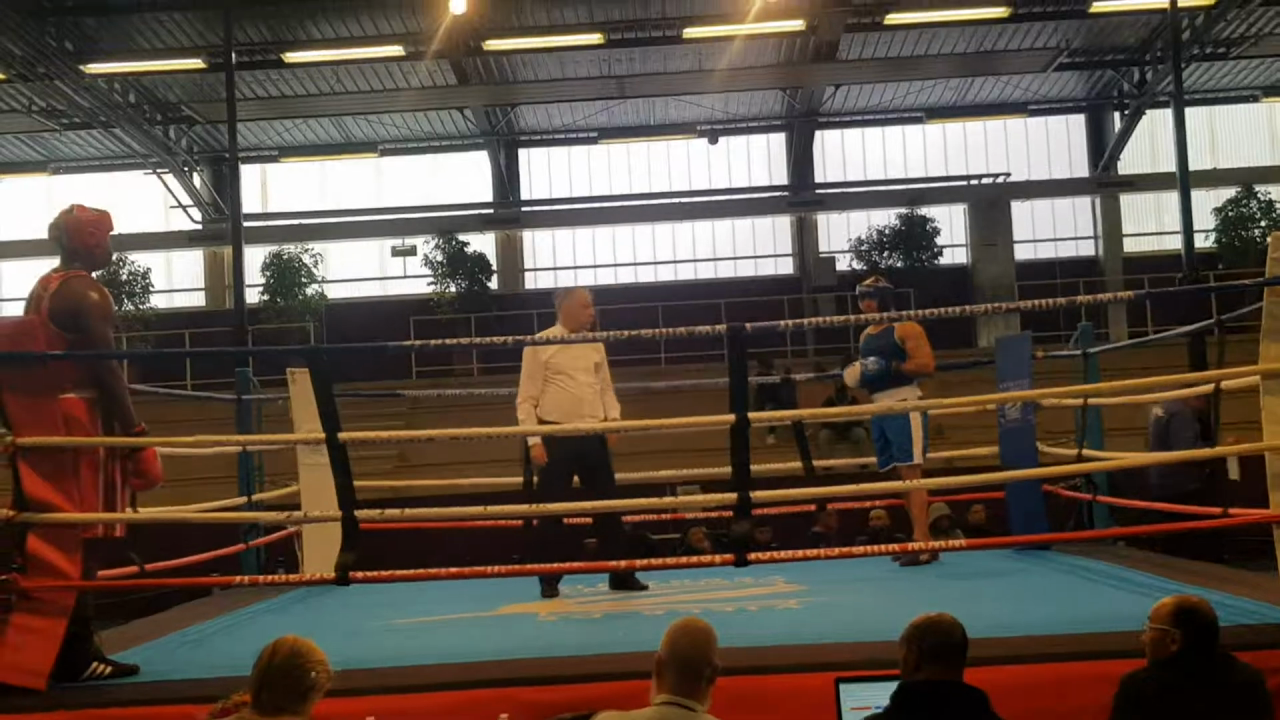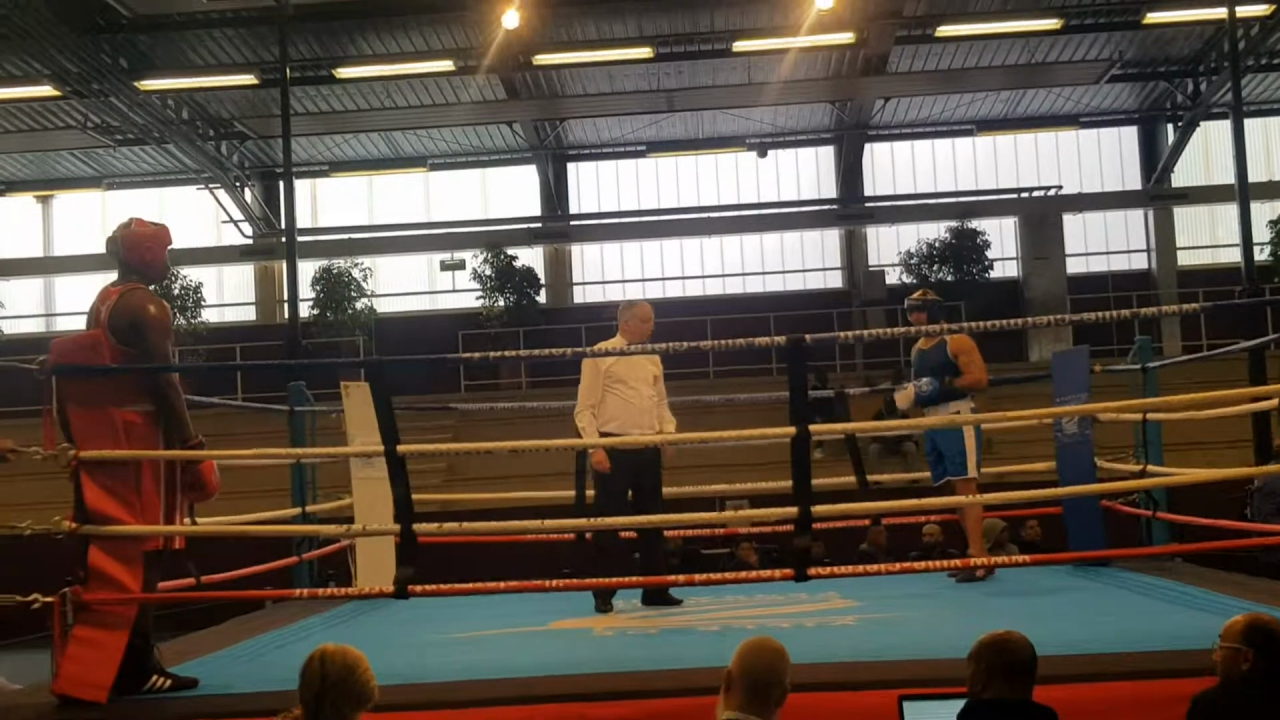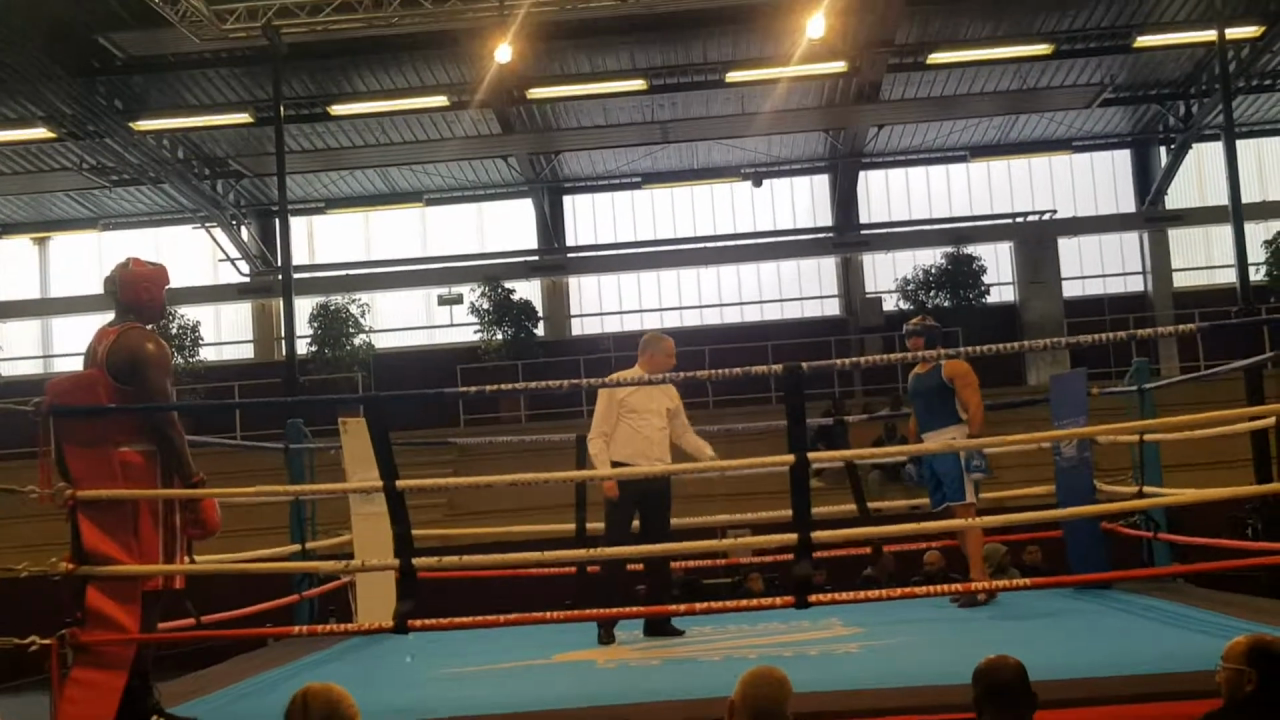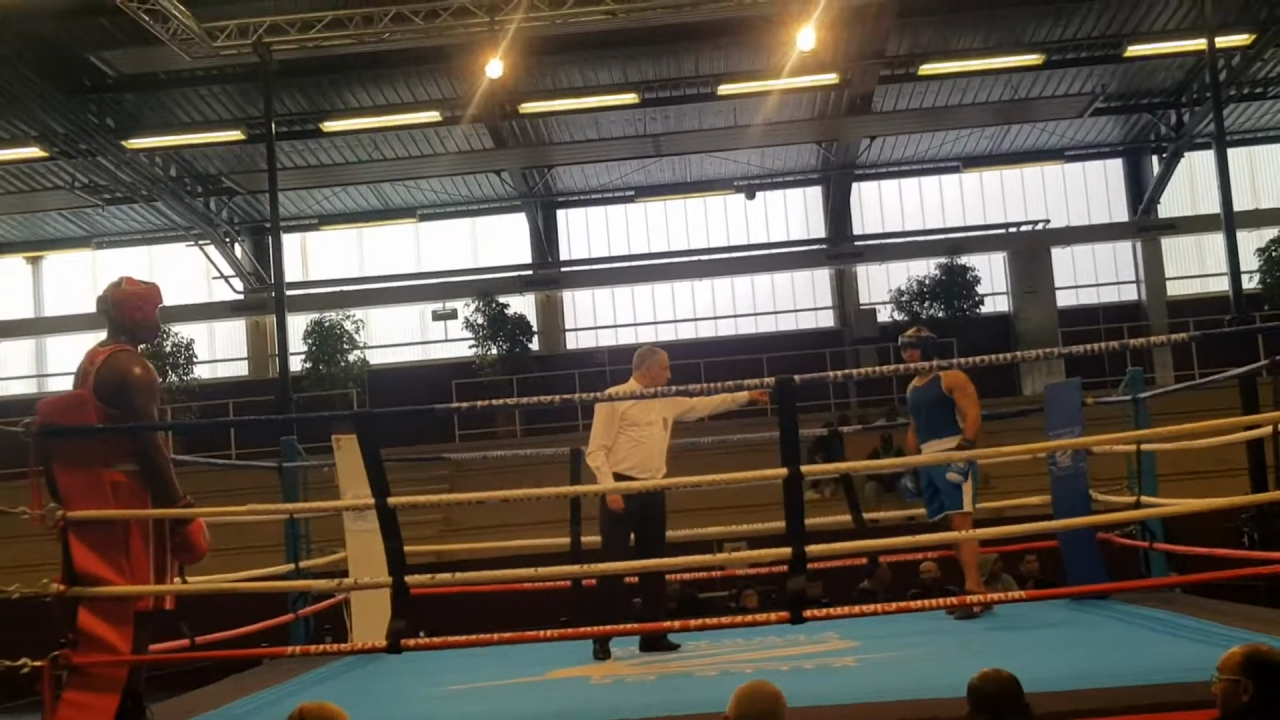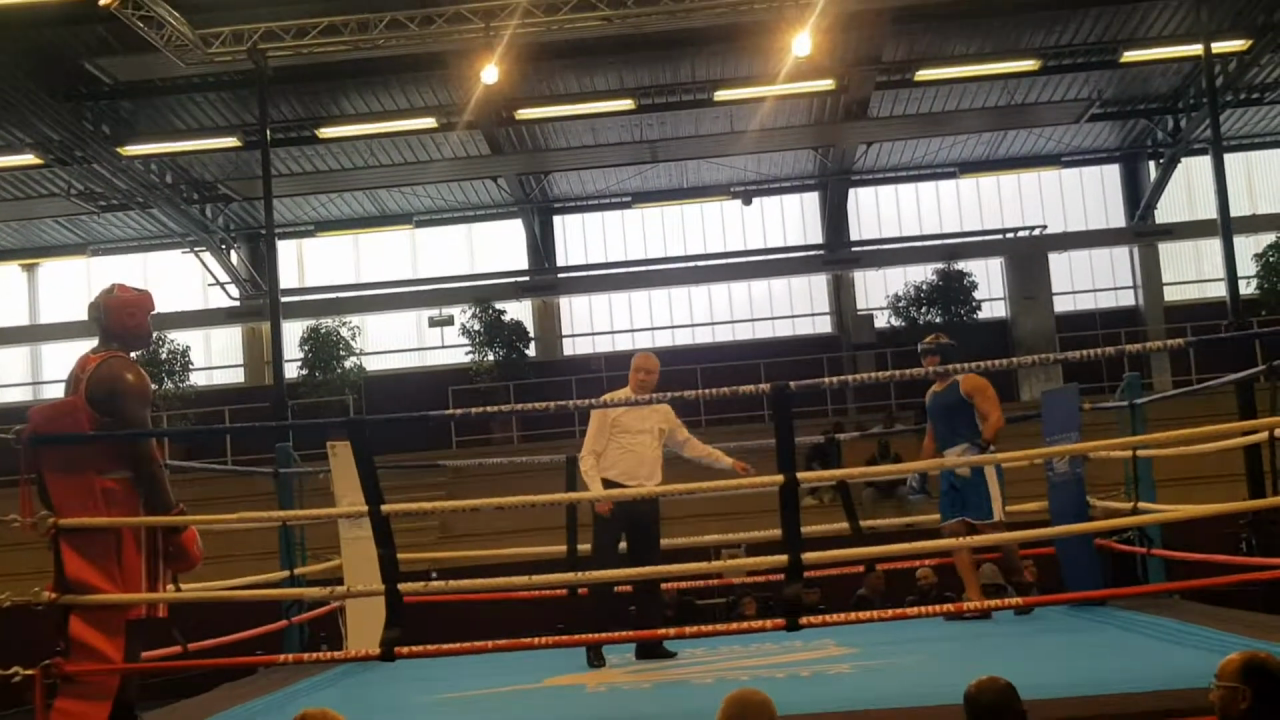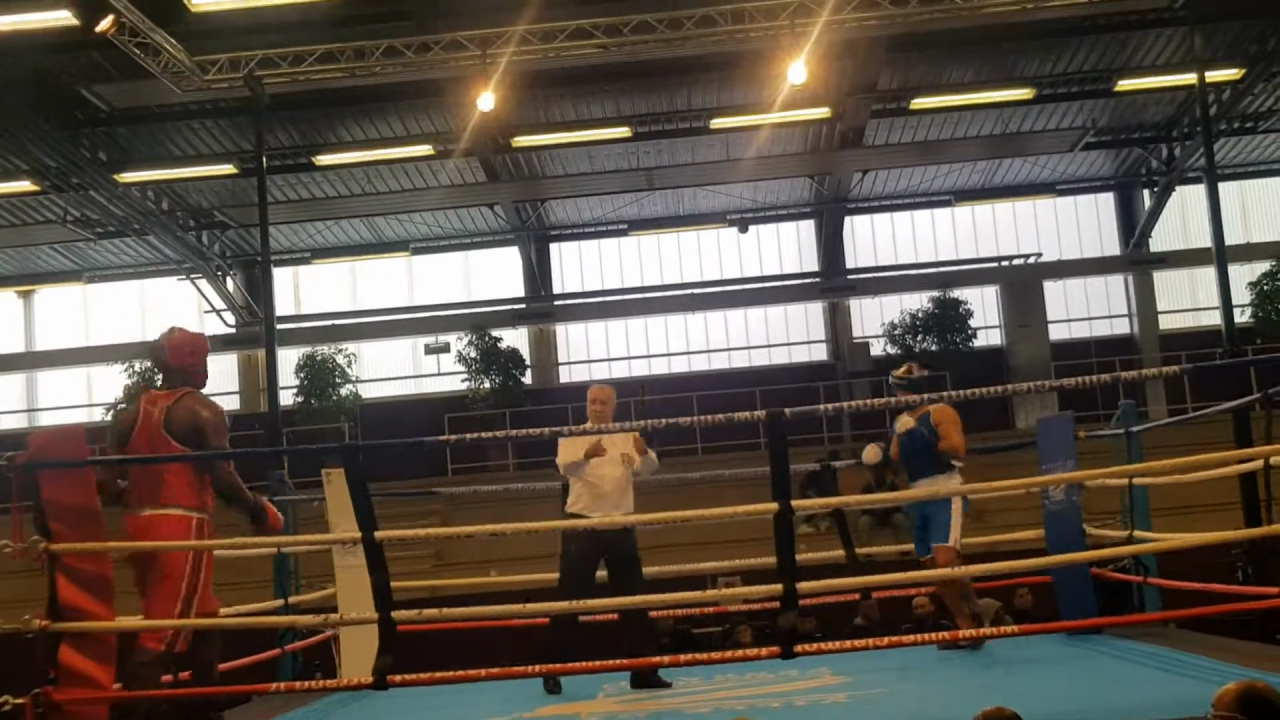
dt=0.7s
person 1, frame 1
left shoulder: (41, 290)
right shoulder: (88, 294)
left elbow: (44, 364)
right elbow: (106, 372)
right wrist: (136, 438)
left hip: (43, 429)
right hip: (79, 427)
left knee: (51, 540)
right knee: (75, 540)
left ankle: (71, 650)
right ankle: (70, 654)
person 1, frame 2
left shoulder: (102, 302)
right shoulder: (146, 307)
left elbow: (104, 375)
right elbow: (162, 383)
right wrist: (193, 448)
left hip: (105, 440)
right hip: (140, 438)
left knee: (114, 551)
right knee: (137, 552)
left ankle: (130, 663)
right ankle: (130, 667)
person 1, frame 3
left shoulder: (97, 343)
right shoulder: (145, 346)
left elbow: (104, 416)
right elbow: (163, 421)
right wrist: (195, 485)
left hip: (105, 482)
right hip: (139, 478)
left knee: (115, 595)
right knee: (137, 595)
person 1, frame 4
left shoulder: (90, 362)
right shoulder: (130, 367)
right elbow: (149, 447)
right wrist: (183, 512)
left hip: (93, 502)
right hip: (129, 501)
left knee: (108, 616)
right knee: (128, 618)
person 1, frame 5
left shoulder: (81, 369)
right shoulder: (124, 373)
right elbow: (143, 456)
right wrist: (176, 523)
left hip: (88, 507)
right hip: (122, 506)
left knee: (101, 625)
right knee: (124, 624)
person 1, frame 6
left shoulder: (132, 413)
right shoulder: (202, 410)
right elbow: (224, 481)
right wrist: (258, 510)
left hip: (142, 529)
right hip: (182, 531)
left knee: (203, 632)
right knee: (161, 643)
person 2, frame 1
left shoulder: (594, 345)
right shoulder: (539, 345)
left elbow: (605, 388)
right elbow: (526, 399)
left wrist: (613, 418)
right wrist: (534, 440)
left hip: (593, 435)
right hip: (556, 436)
left knee: (606, 503)
right knee: (551, 508)
left ankle: (621, 573)
right ankle: (549, 579)
person 2, frame 2
left shoulder: (652, 359)
right shoulder: (600, 355)
right elbow: (585, 408)
left wrist: (669, 431)
right wrist: (595, 447)
left hip: (648, 448)
right hip: (614, 447)
left knee: (651, 518)
right knee: (609, 520)
left ankle: (655, 589)
right ankle: (604, 594)
person 2, frame 3
left shoulder: (669, 392)
right shoulder: (617, 384)
left elbow: (683, 433)
right elbow: (598, 436)
left wrist: (710, 457)
right wrist: (606, 475)
left hip: (658, 478)
right hip: (624, 476)
right knee: (615, 548)
left ankle: (657, 620)
right ankle: (606, 624)
person 2, frame 4
left shoulder: (666, 402)
right shoulder: (614, 398)
left elbow: (704, 404)
right elbow: (596, 450)
left wrist: (746, 396)
right wrist: (610, 488)
left hip: (653, 490)
right hip: (621, 489)
left knee: (653, 563)
right knee: (613, 563)
left ankle: (653, 635)
right ankle: (602, 639)
person 2, frame 5
left shoulder: (663, 411)
right shoulder: (609, 404)
left elbow: (690, 445)
right elbow: (588, 454)
left wrist: (728, 462)
right wrist: (597, 493)
left hip: (646, 499)
left knee: (648, 570)
right knee: (604, 570)
left ankle: (649, 642)
right ankle: (595, 645)
person 2, frame 6
left shoulder: (629, 437)
right shoulder: (574, 437)
left elbow: (650, 467)
right elbow: (566, 463)
left wrist: (644, 453)
right wrist: (588, 453)
left hip: (621, 529)
right hip: (584, 529)
left knee: (634, 599)
right knee: (570, 600)
left ankle: (644, 672)
right ankle: (552, 672)
person 3, frame 1
left shoulder: (905, 328)
right shoulder: (866, 336)
left elbow: (927, 365)
left wrist: (888, 367)
right wrist: (859, 376)
left hip: (903, 406)
right hip: (879, 410)
left knee: (911, 472)
right knee: (900, 475)
left ankle: (921, 542)
right ankle: (922, 540)
person 3, frame 2
left shoulder: (957, 341)
right shoulder: (917, 349)
left elbow: (979, 378)
left wrist: (941, 385)
right wrist: (909, 395)
right hip: (932, 424)
left knee: (965, 486)
right knee: (954, 489)
left ankle: (977, 558)
right ankle: (978, 555)
person 3, frame 3
left shoulder: (953, 367)
right shoulder: (914, 375)
left elbow: (975, 407)
left wrist: (974, 446)
right hip: (929, 451)
left knee: (964, 511)
right knee: (954, 515)
left ankle: (979, 581)
right ankle: (980, 579)
person 3, frame 4
left shoulder: (952, 378)
right shoulder: (912, 388)
left elbow: (973, 416)
left wrist: (962, 453)
right wrist: (911, 468)
left hip: (953, 456)
right hip: (928, 462)
left knee: (961, 522)
right knee: (950, 526)
left ankle: (973, 592)
right ankle: (978, 591)
person 3, frame 5
left shoulder: (971, 383)
right shoulder: (931, 394)
left elbow: (996, 419)
right elbow: (931, 437)
left wrist: (977, 449)
left hip: (978, 463)
right hip: (952, 468)
left knee: (990, 528)
right knee: (953, 532)
left ankle: (1023, 586)
right ankle: (975, 600)
person 3, frame 6
left shoulder: (941, 413)
right shoulder: (901, 422)
left elbow: (958, 451)
right elbow: (898, 462)
left wrist: (925, 438)
left hip: (946, 492)
right hip: (919, 498)
left knee: (946, 560)
right knee: (934, 565)
left ankle: (972, 617)
right ankle: (967, 630)
